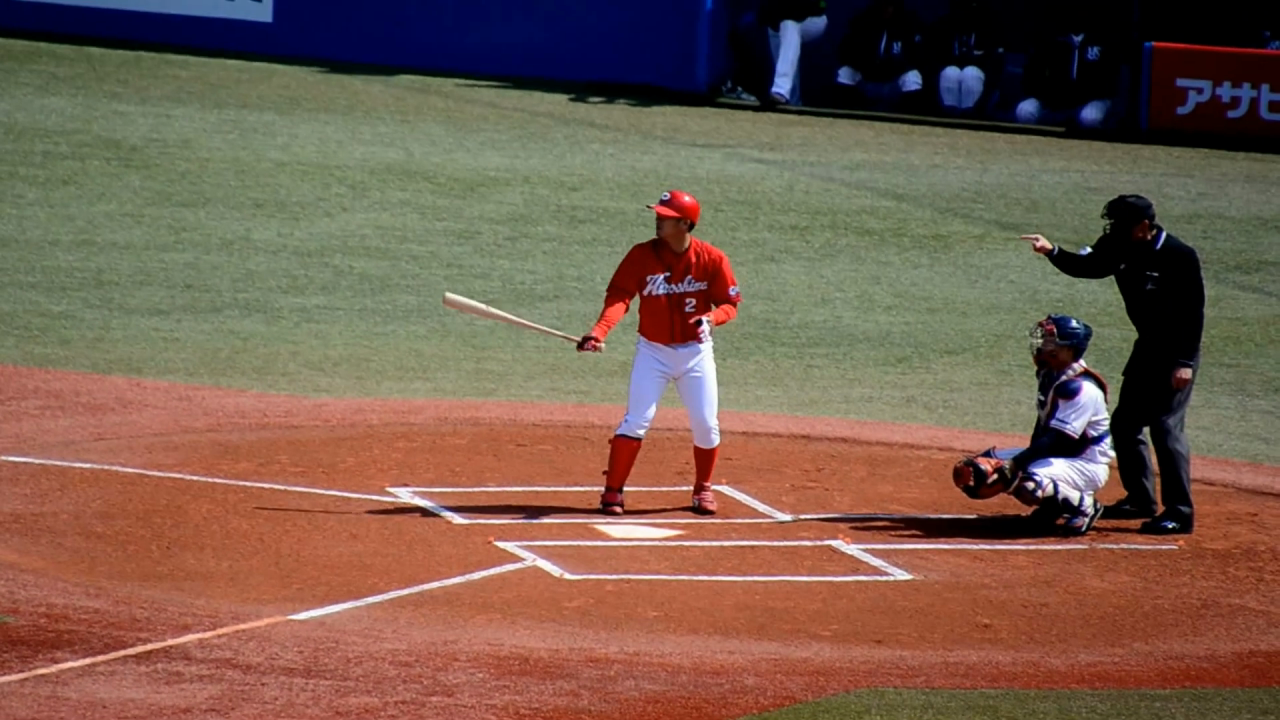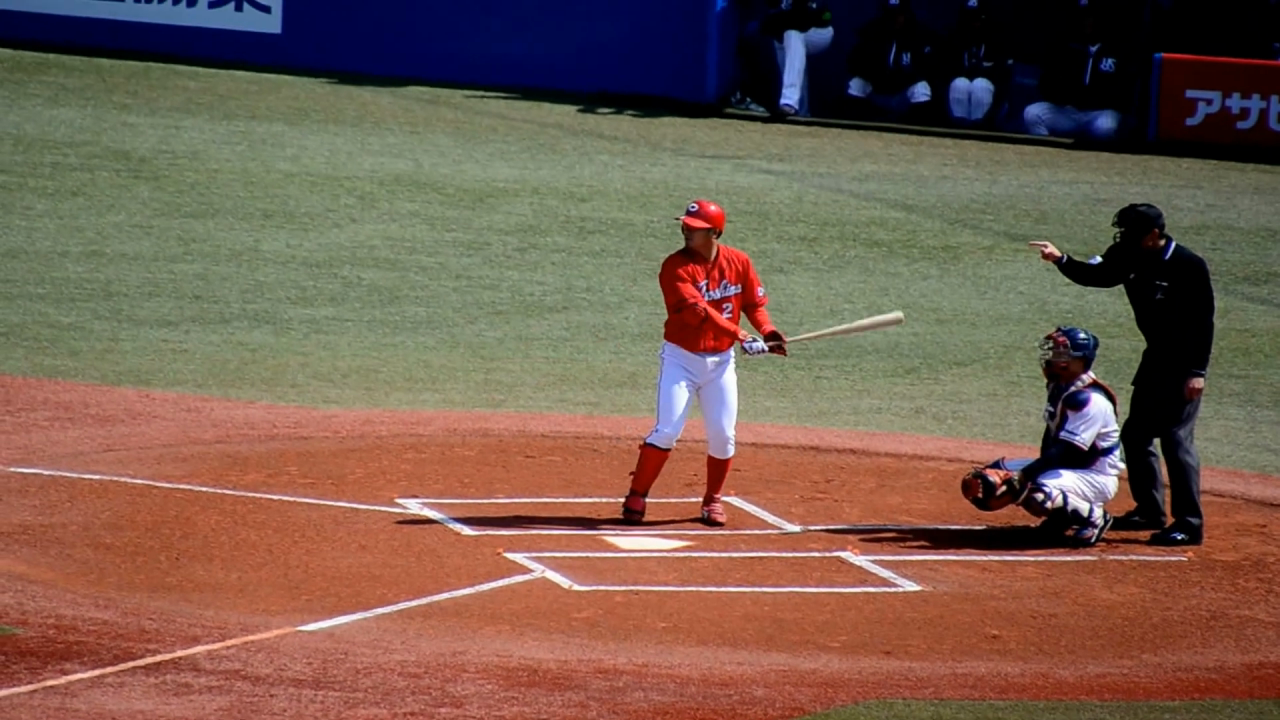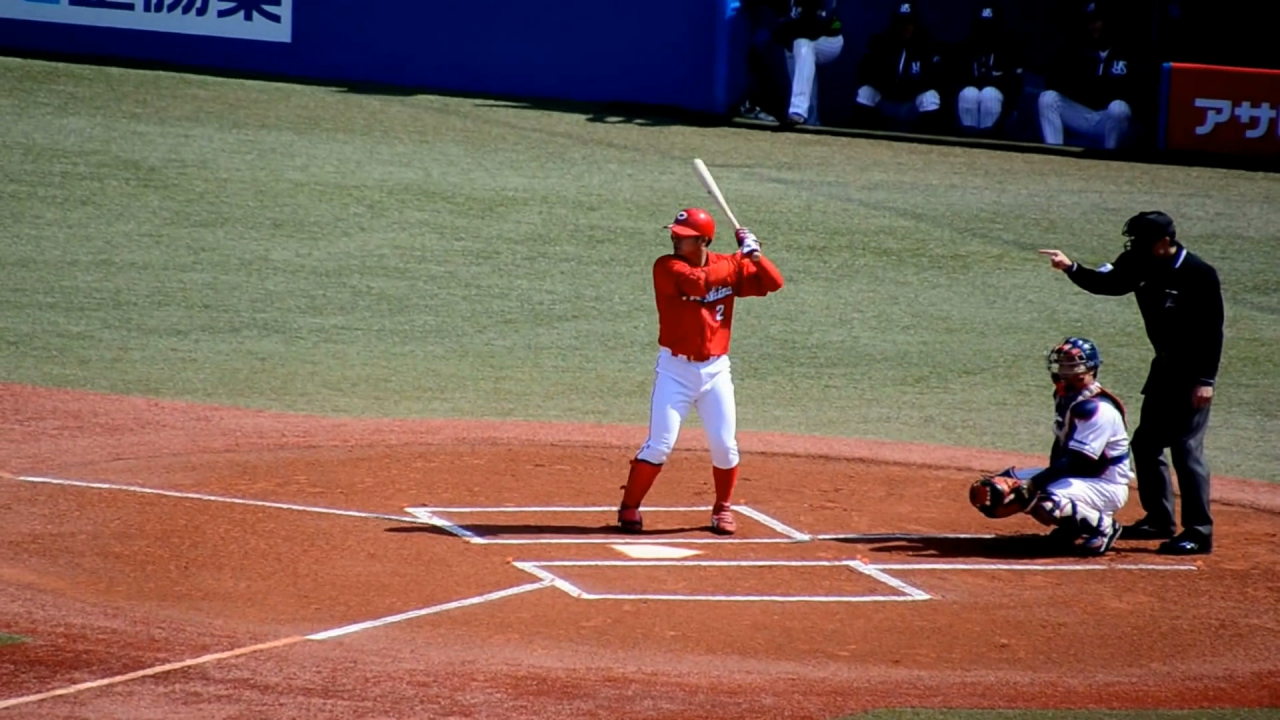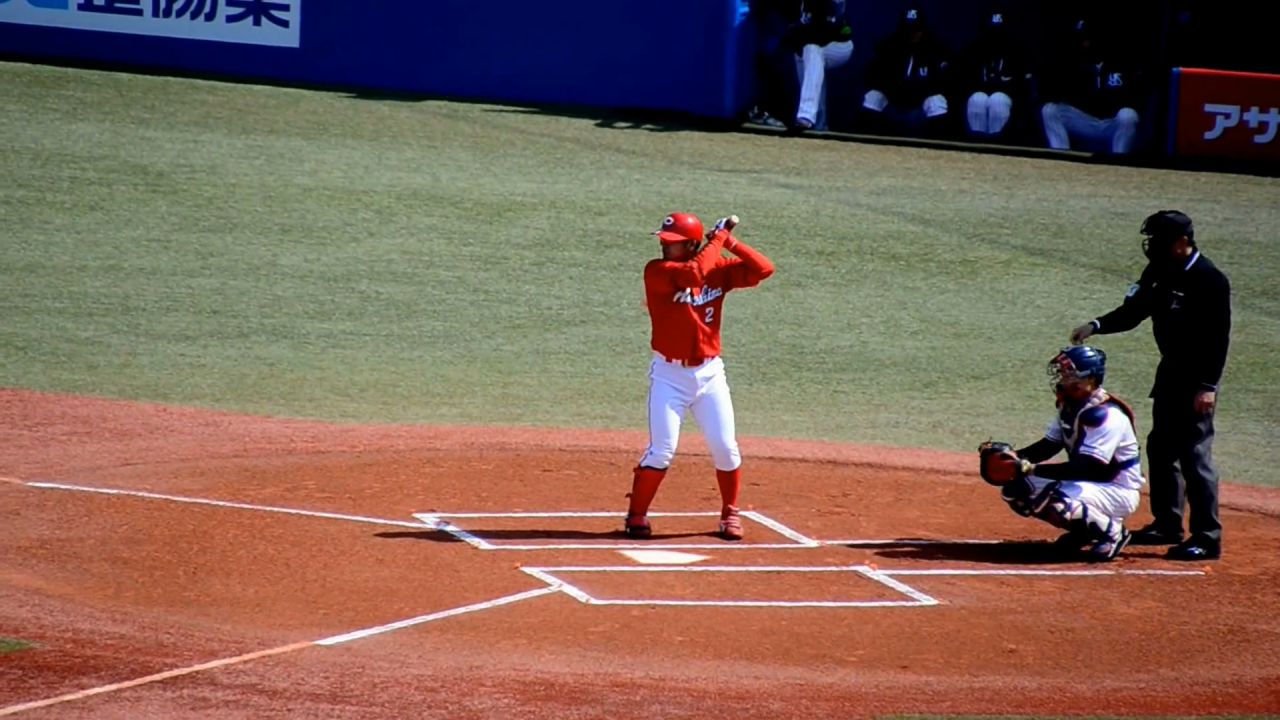
dt=0.4s
person 1, frame 1
left shoulder: (1179, 256)
right shoulder: (1119, 248)
left elbow: (1194, 312)
right elbow: (1086, 265)
left wrist: (1185, 362)
right wrist: (1052, 251)
left hip: (1176, 353)
right hip: (1146, 347)
left knee: (1165, 425)
right knee: (1124, 423)
left ankle: (1180, 512)
right ankle: (1140, 499)
person 1, frame 2
left shoulder: (1189, 266)
right shoulder: (1129, 257)
left elbow: (1204, 321)
right elbow: (1095, 274)
left wrist: (1198, 371)
right wrist: (1060, 259)
left hip: (1184, 363)
right hip: (1154, 357)
left knee: (1175, 438)
right knee: (1135, 434)
left ankle: (1189, 524)
right ankle: (1150, 510)
person 1, frame 3
left shoulder: (1200, 274)
right shoulder: (1140, 266)
left elbow: (1213, 330)
right elbow: (1104, 282)
left wrist: (1206, 380)
right wrist: (1071, 268)
left hip: (1192, 372)
right hip: (1163, 367)
left knee: (1186, 448)
right knee: (1146, 444)
left ankle: (1199, 533)
right ankle: (1160, 519)
person 1, frame 4
left shoulder: (1209, 279)
right shoulder: (1157, 271)
left elbow: (1218, 335)
right elbow: (1132, 311)
left wrist: (1207, 385)
right wrist: (1096, 326)
left hip: (1196, 376)
right hip: (1169, 371)
left knee: (1194, 453)
right knee: (1161, 448)
left ankle: (1207, 538)
right ankle: (1166, 524)
person 2, frame 1
left shoulder: (712, 258)
right shoulder: (641, 255)
left elbow: (728, 304)
right elbow: (619, 297)
left wrist: (710, 319)
right wrist: (599, 331)
left hip: (696, 352)
right hip: (653, 351)
left knee: (706, 426)
right knee: (636, 422)
left ankle: (703, 488)
right ankle: (613, 491)
person 2, frame 2
left shoulder: (739, 262)
right shoulder: (676, 266)
left elbow: (756, 304)
right elbow: (695, 311)
left wrist: (767, 331)
right wrist: (741, 336)
left hip: (720, 360)
right hip: (681, 357)
left knee: (722, 435)
right knee: (668, 429)
left ankle: (712, 500)
right ankle: (636, 497)
person 2, frame 3
left shoulder: (730, 266)
right shoulder: (667, 267)
left elbow: (774, 282)
right elbow: (699, 282)
left wrist: (751, 252)
right wrist: (739, 257)
left hip: (716, 369)
right hip: (675, 369)
left knee: (724, 445)
right knee: (660, 444)
left ankle: (722, 509)
right ankle: (630, 508)
person 2, frame 4
left shoulder: (719, 269)
right shoulder: (656, 270)
left elbow: (764, 269)
right elbow: (694, 273)
left wrist: (729, 240)
right wrist: (719, 237)
left hip: (710, 372)
right hip: (669, 374)
left knee: (725, 447)
right knee: (661, 450)
left ankle: (730, 513)
right ankle: (637, 514)
person 3, frame 1
left shoulder: (1080, 387)
right shoulder: (1049, 375)
left elbow: (1056, 440)
left wrist: (1014, 464)
right wrist: (1029, 458)
left hip: (1085, 465)
right hip: (1053, 455)
left knee: (1028, 482)
left ankle: (1083, 505)
right ankle: (1054, 503)
person 3, frame 2
left shoulder: (1089, 399)
right shoulder: (1059, 387)
left elbow: (1064, 452)
left wrist: (1021, 476)
right wrist: (1040, 469)
left hip: (1095, 476)
right hip: (1063, 466)
left knee: (1036, 493)
right knee: (994, 476)
left ankle: (1092, 516)
right ankle: (1062, 513)
person 3, frame 3
left shoulder: (1097, 409)
right shoulder: (1065, 397)
left elbow: (1074, 462)
left wrist: (1030, 485)
left hip: (1105, 486)
right hip: (1073, 477)
left knee: (1045, 501)
left ankle: (1102, 525)
right ankle: (1072, 523)
person 3, frame 4
left shoulder: (1106, 415)
right shoulder: (1069, 406)
left elbow: (1084, 467)
right elbow: (1048, 447)
left wrist: (1030, 468)
right wrist: (1014, 456)
left hip: (1117, 492)
right hip: (1085, 483)
left knee: (1054, 502)
right knee: (1015, 489)
left ankle: (1111, 531)
right ankle: (1084, 528)
